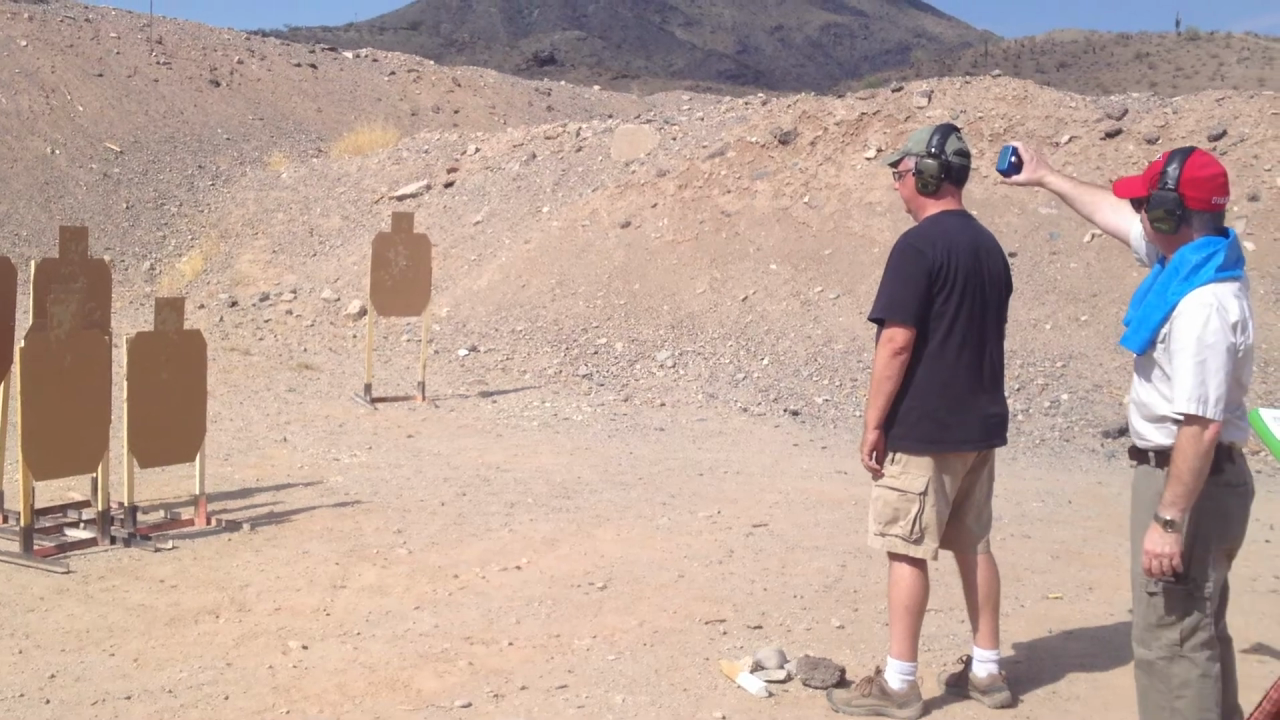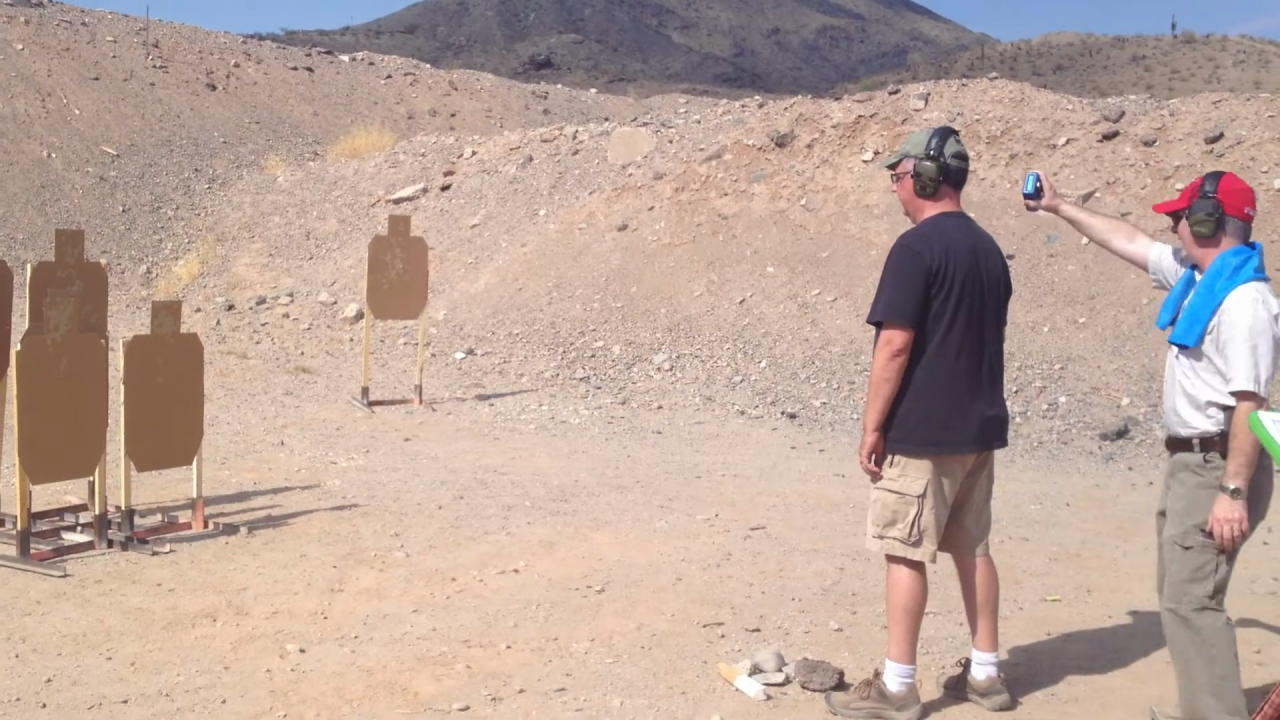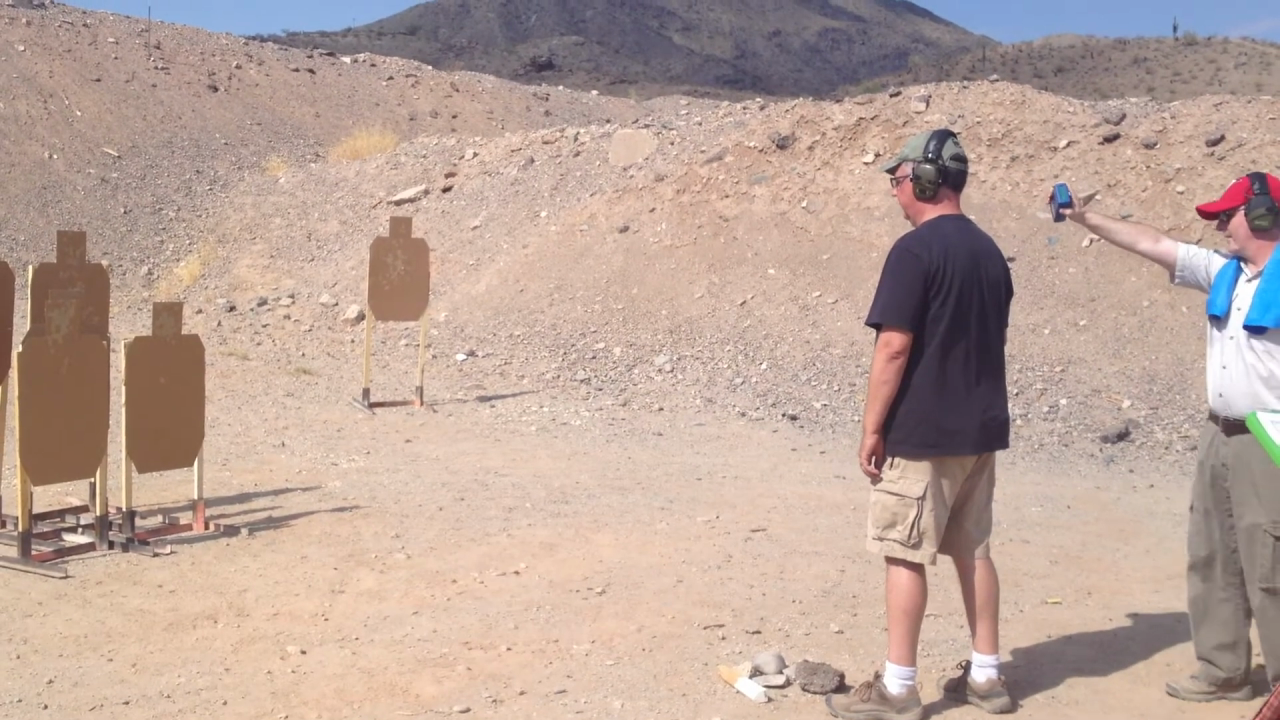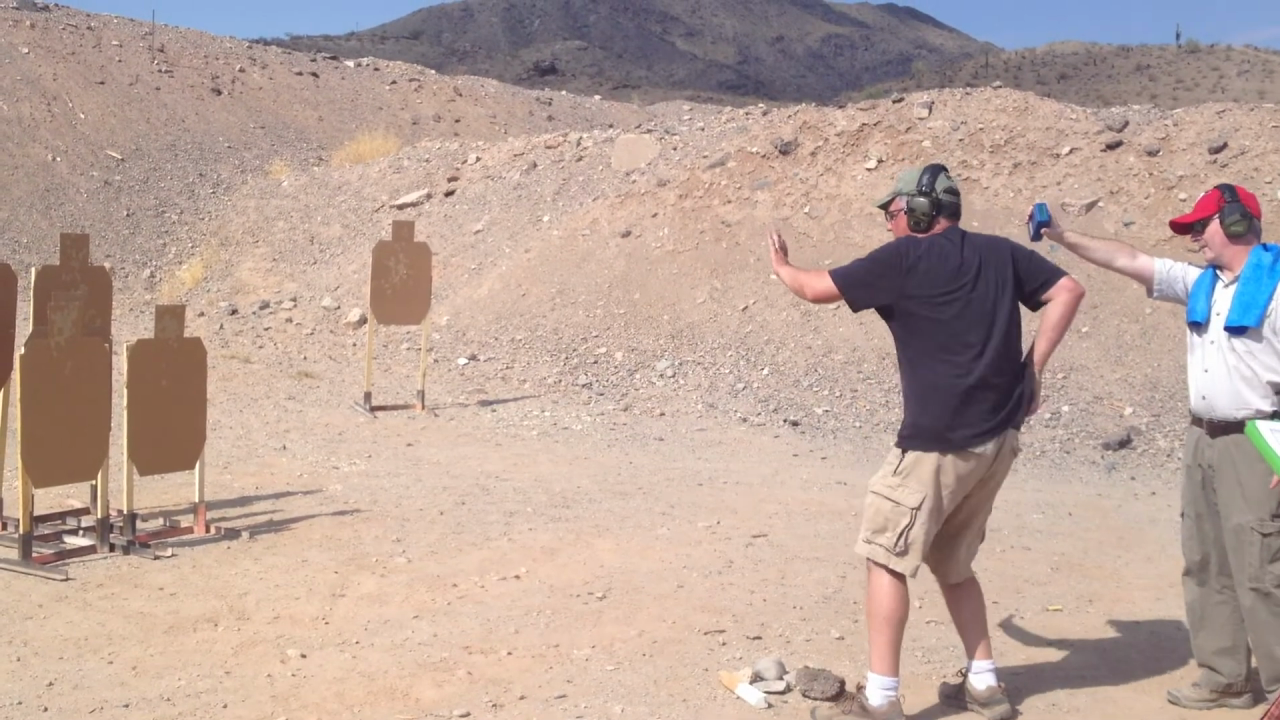
dt=1s
person 1, frame 1
left shoulder: (919, 245)
right shoulder: (989, 245)
left elbow: (897, 342)
left wrist: (874, 424)
left hip: (922, 429)
right hip: (980, 425)
left knee: (908, 550)
right knee: (973, 544)
right ankle: (986, 670)
person 1, frame 2
left shoulder: (917, 247)
right shoulder: (988, 248)
left elbow: (895, 345)
left wrist: (873, 427)
left hip: (921, 432)
right hip: (979, 427)
left knee: (906, 554)
right knee: (972, 547)
person 1, frame 3
left shoulder: (915, 249)
right shoulder: (988, 250)
left elbow: (894, 347)
left wrist: (872, 429)
left hip: (920, 433)
right hip: (980, 429)
left knee: (905, 555)
right knee: (972, 549)
person 1, frame 4
left shoulder: (905, 258)
right shoulder: (1000, 252)
left elbow: (819, 288)
right elbow: (1069, 291)
left wrist: (781, 266)
right wrist: (1034, 366)
left hip: (938, 440)
right hip: (998, 438)
left knee: (886, 559)
right knee: (951, 563)
person 2, frame 1
left shoulder: (1204, 303)
right shoulder: (1189, 261)
left elbow: (1202, 425)
right elbow: (1112, 212)
left wrist: (1169, 521)
right wrist: (1046, 176)
left hip: (1186, 482)
right hip: (1182, 476)
left knee: (1168, 638)
right knee: (1198, 628)
person 2, frame 2
right shoulder: (1195, 276)
right elbow: (1129, 240)
left wrist: (1233, 494)
right wrist: (1060, 207)
left hip: (1219, 466)
right hip: (1190, 459)
left knee: (1191, 595)
right knee: (1183, 590)
person 2, frame 3
right shoulder: (1223, 272)
right elbow: (1152, 243)
right wrist: (1085, 218)
right hip: (1219, 438)
right knee: (1211, 562)
right ankle: (1224, 672)
person 2, frame 4
right shoulder: (1199, 283)
right elbow: (1131, 261)
right wrist: (1063, 238)
right hip: (1203, 439)
right knee: (1206, 566)
right ankle: (1223, 677)
